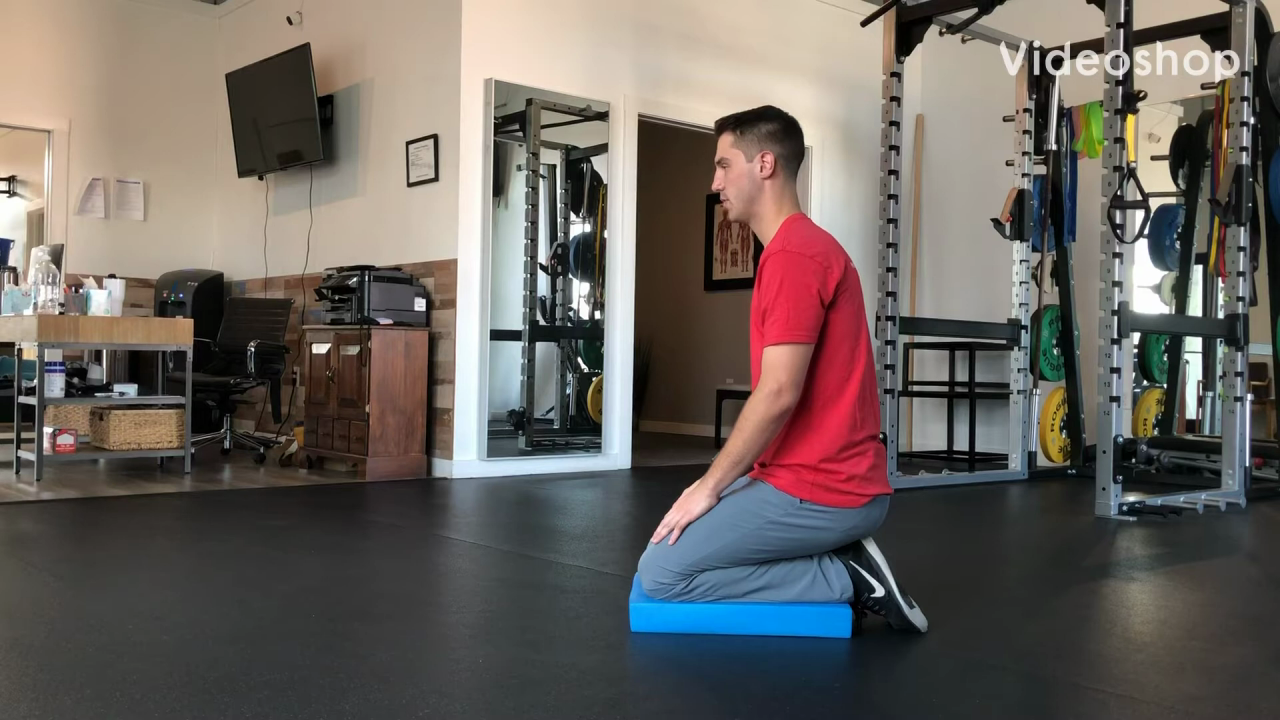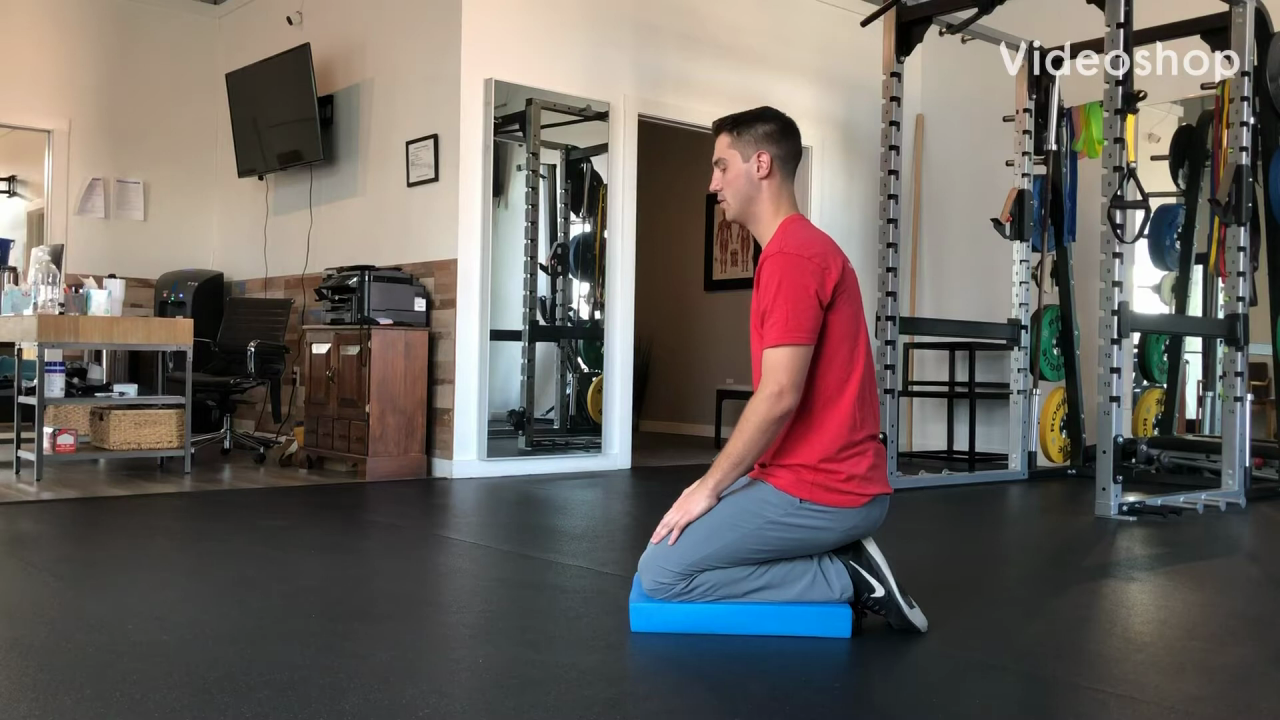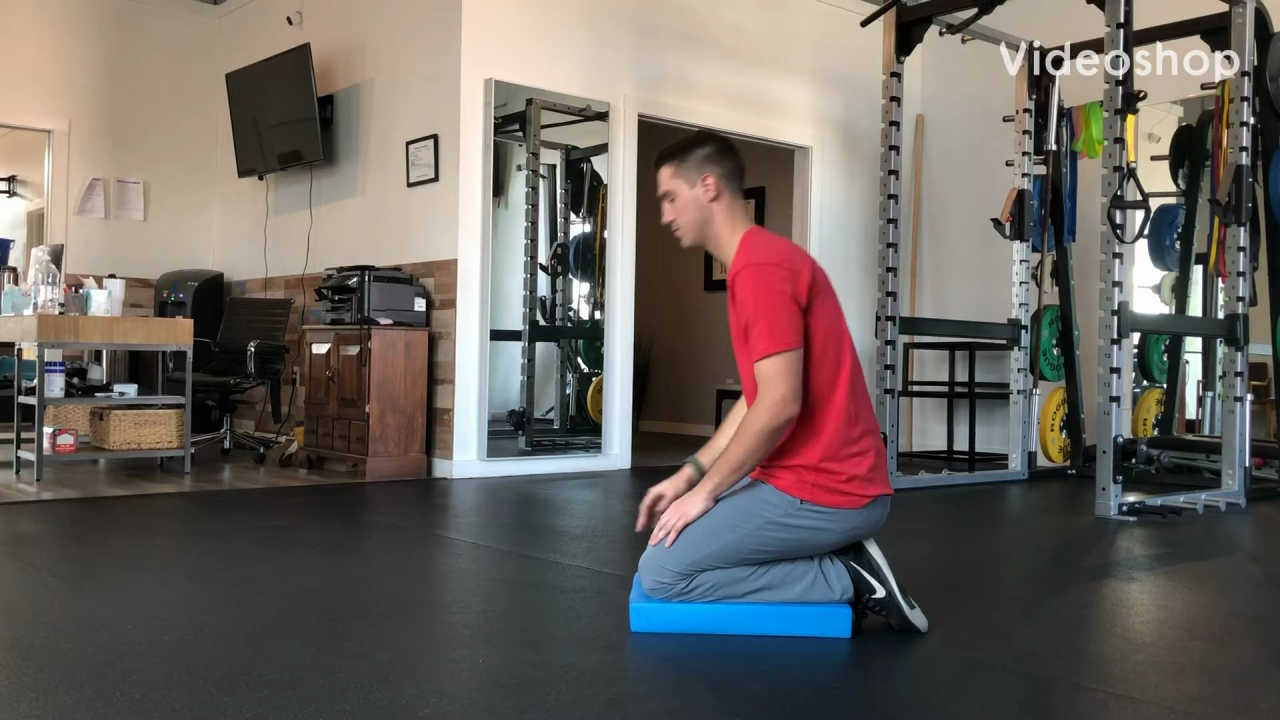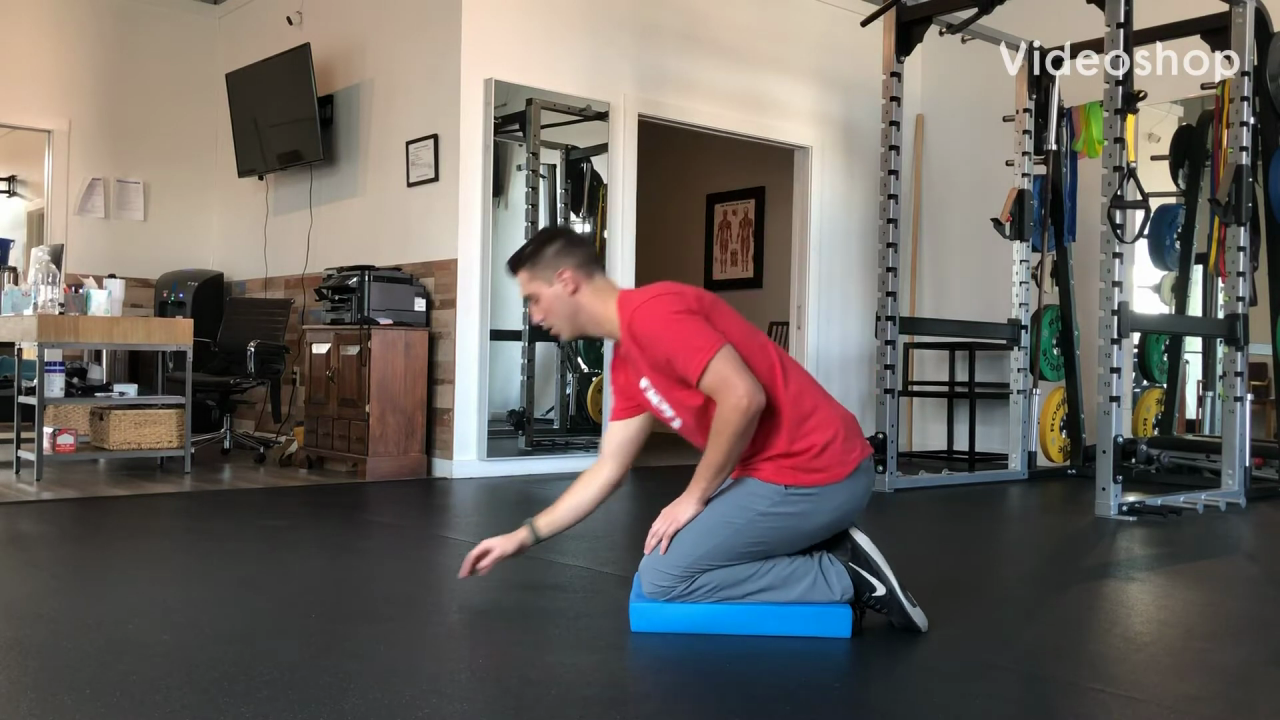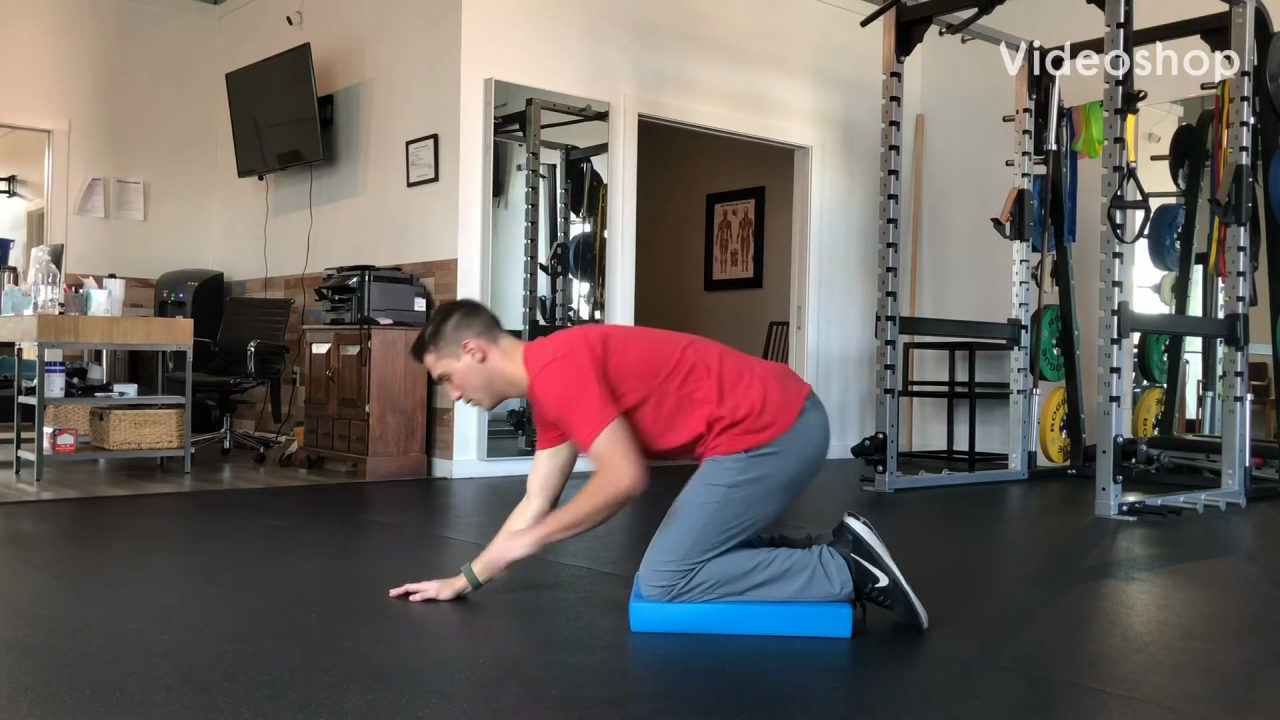
dt=0.5s
person 1, frame 1
left shoulder: (793, 256)
right shoulder: (803, 248)
left elbow: (778, 396)
left wrist: (709, 486)
right wrist: (715, 481)
left hip: (817, 490)
right hip: (828, 478)
left knee: (662, 571)
right knee: (679, 541)
left ankle: (846, 578)
right ankle: (841, 562)
person 1, frame 2
left shoulder: (791, 257)
right shoulder: (800, 249)
left elbow: (779, 398)
left wrist: (709, 487)
right wrist: (716, 481)
left hip: (818, 490)
right hip: (827, 477)
left knee: (662, 572)
right knee: (684, 541)
left ankle: (844, 579)
right ankle: (838, 562)
person 1, frame 3
left shoulder: (760, 268)
right shoulder: (762, 261)
left elbow: (779, 407)
right elbow: (754, 402)
left wrist: (705, 491)
right wrist: (689, 475)
left hip: (821, 491)
right hip: (820, 478)
left knee: (662, 572)
right knee: (675, 537)
left ankle: (844, 581)
right ankle: (839, 564)
person 1, frame 4
left shoulder: (650, 311)
right shoulder: (626, 362)
left elbow: (744, 398)
right elbow: (608, 469)
left wrist: (694, 498)
right wrist: (523, 535)
left hip: (814, 472)
right hip: (810, 467)
left knee: (662, 581)
right knee: (666, 559)
left ankle: (842, 579)
right ankle: (832, 560)
person 1, frame 5
left shoulder: (555, 366)
right shoulder: (547, 391)
left elbow: (623, 479)
right elbow: (535, 504)
left wrist: (533, 541)
right wrist: (463, 580)
left hip: (771, 432)
right hip: (785, 424)
left knee: (663, 584)
right knee: (692, 554)
left ankle: (844, 571)
right ankle: (835, 553)
